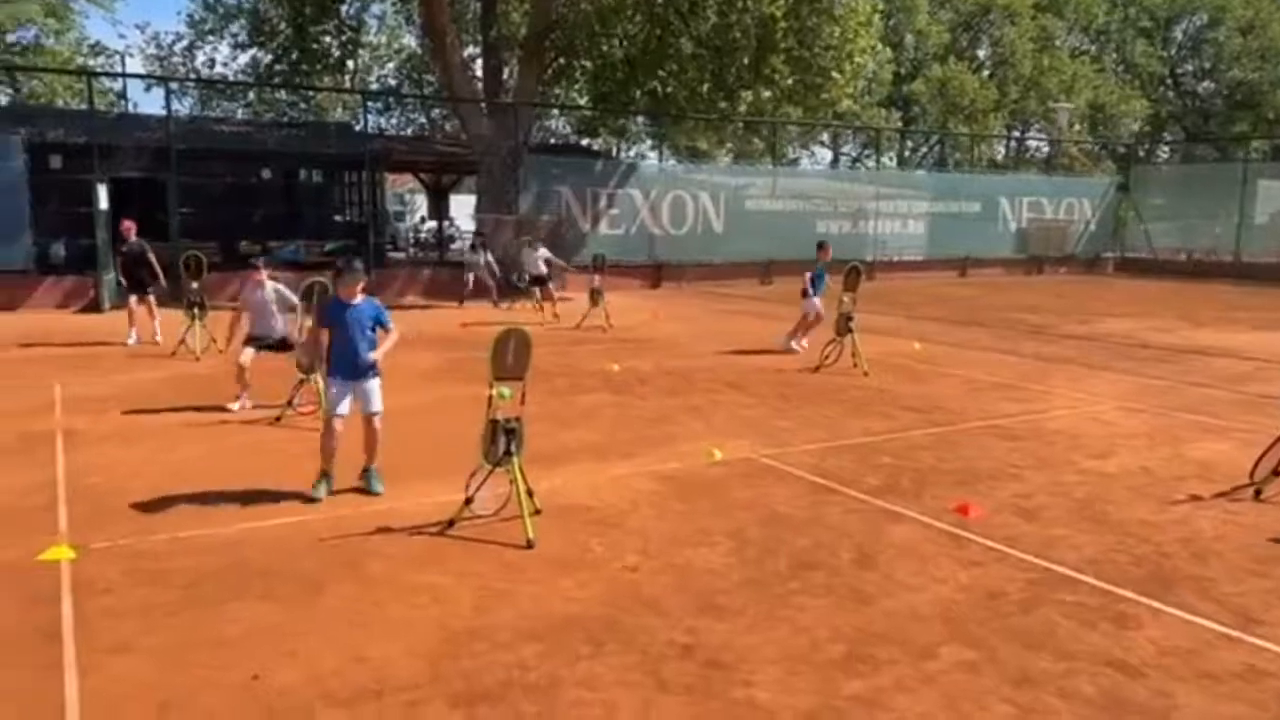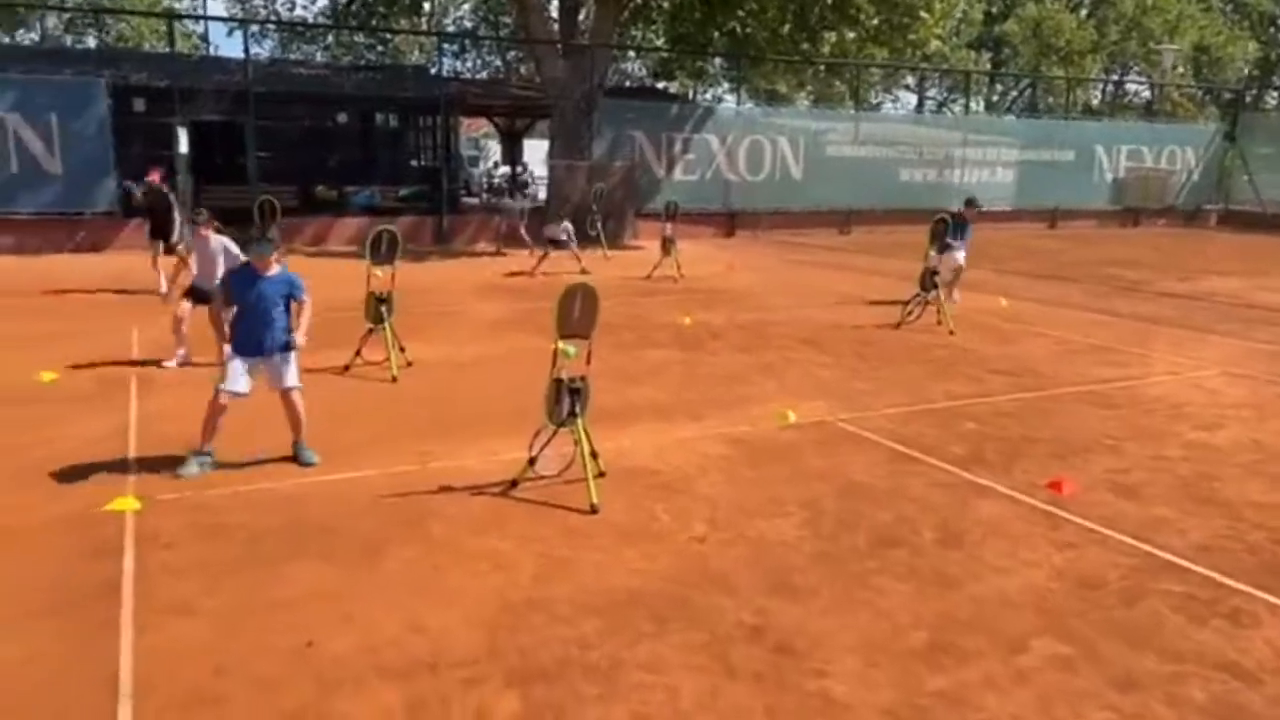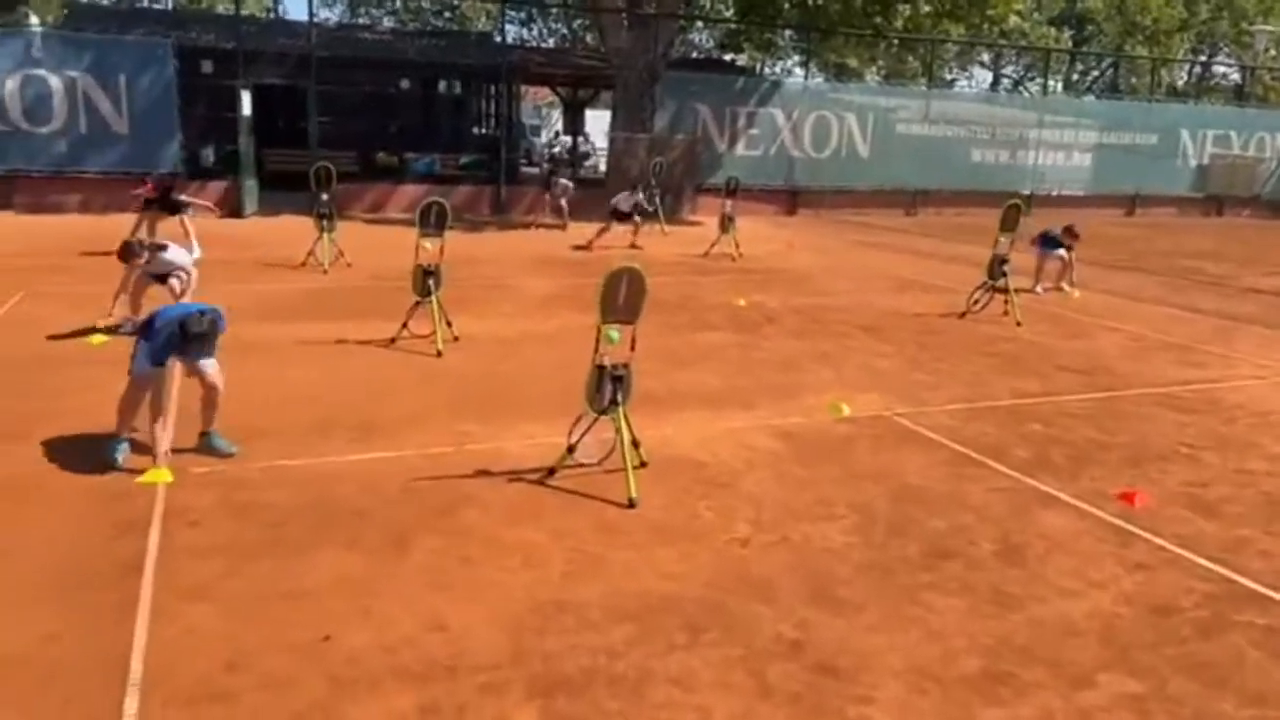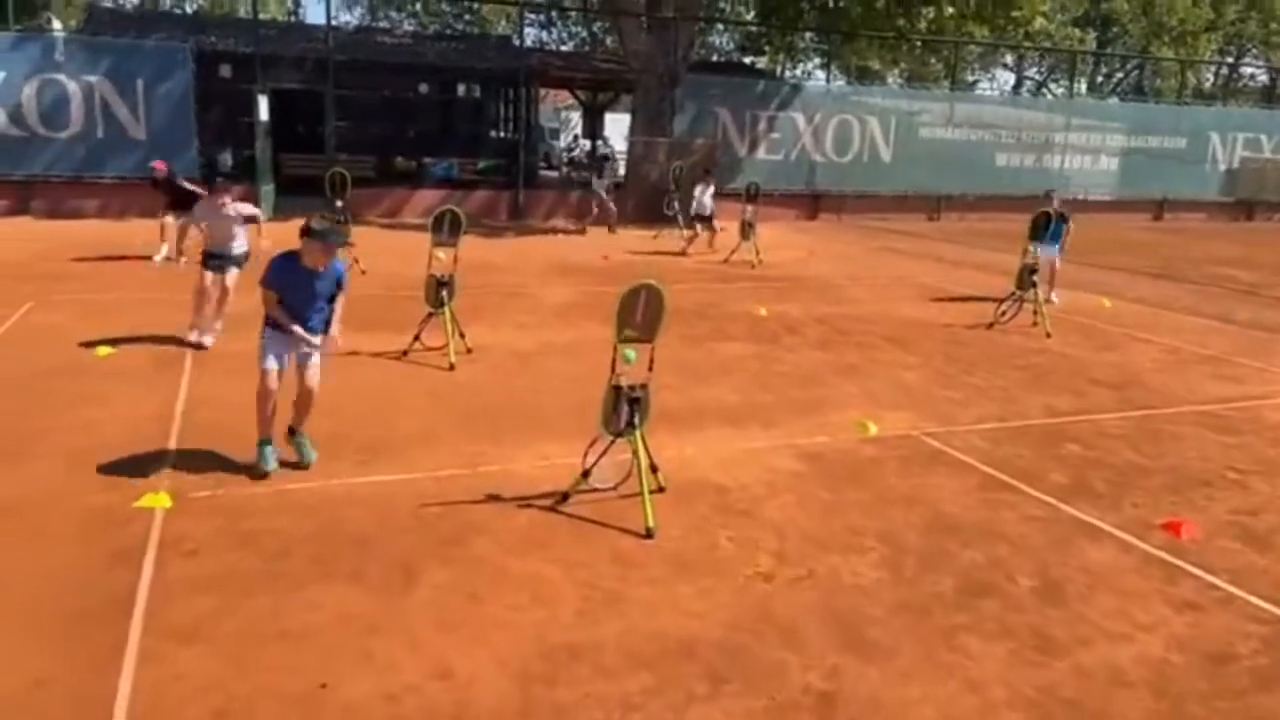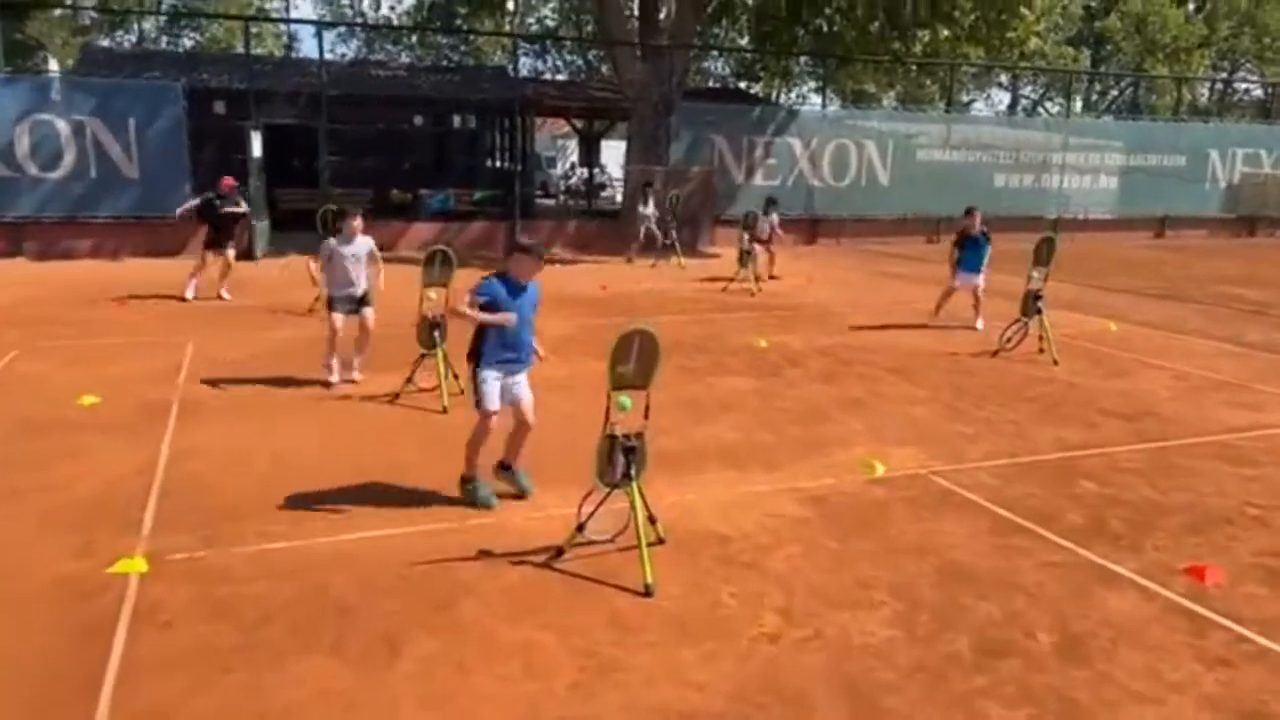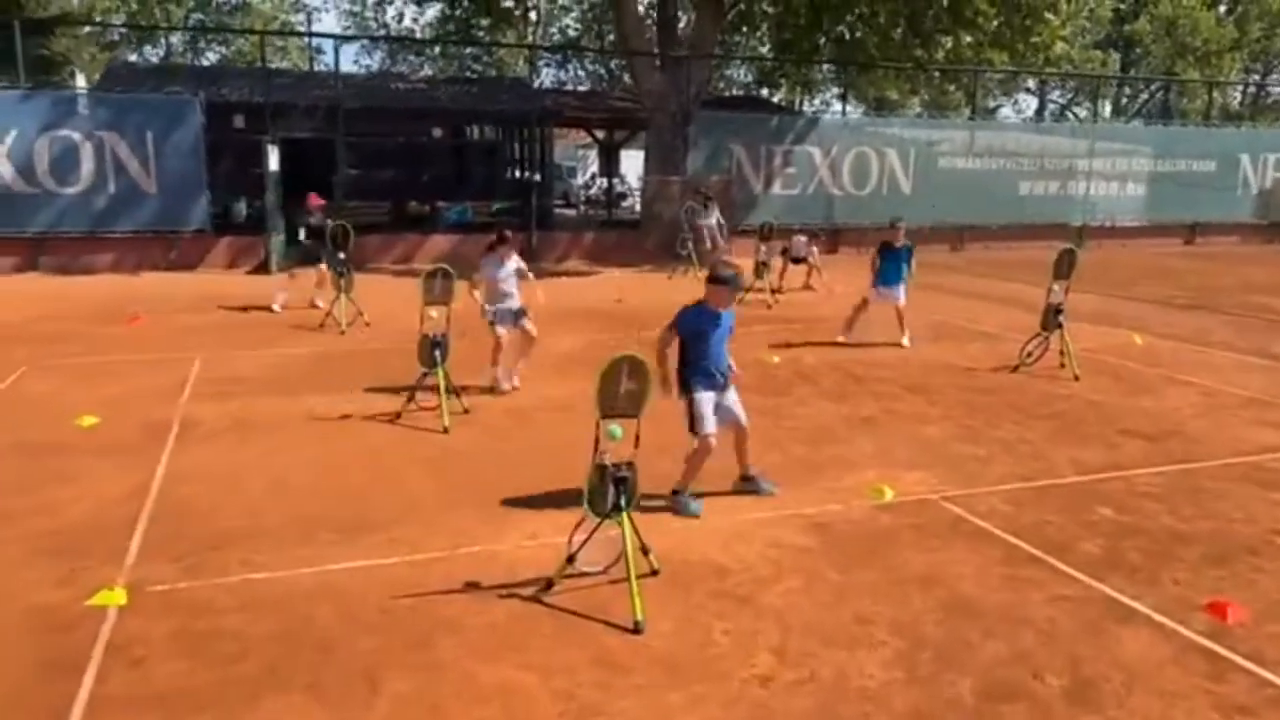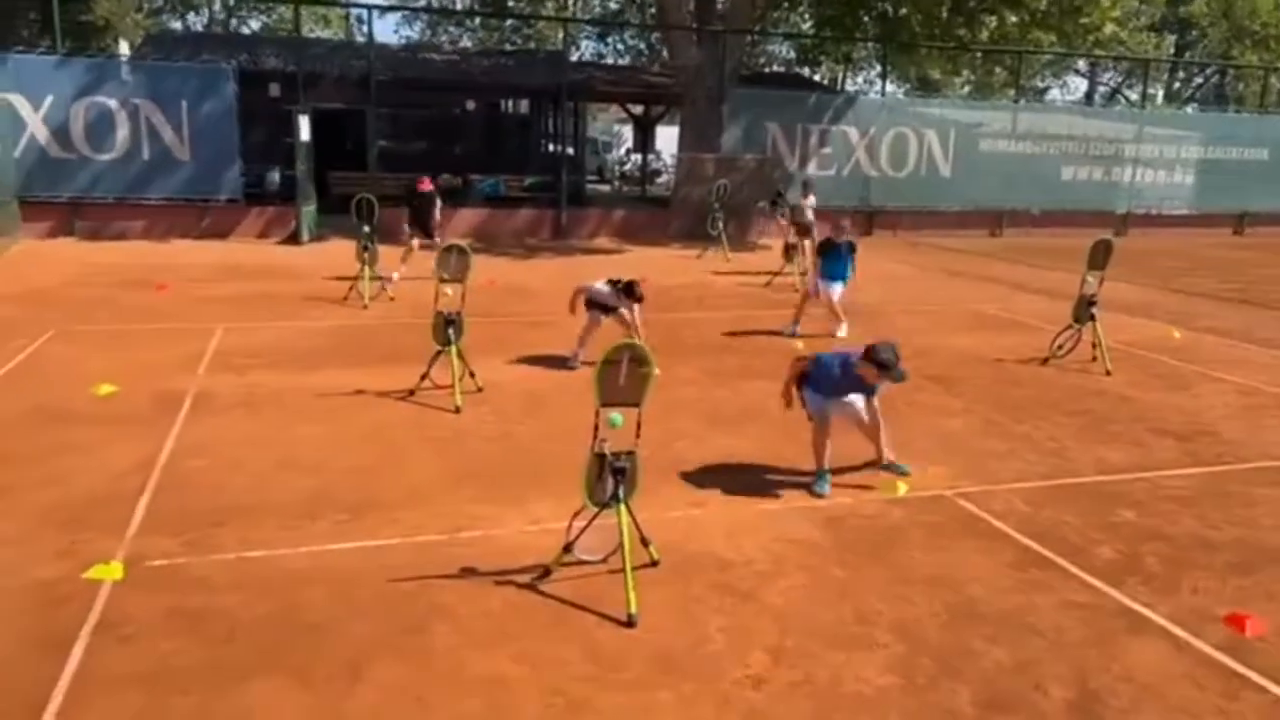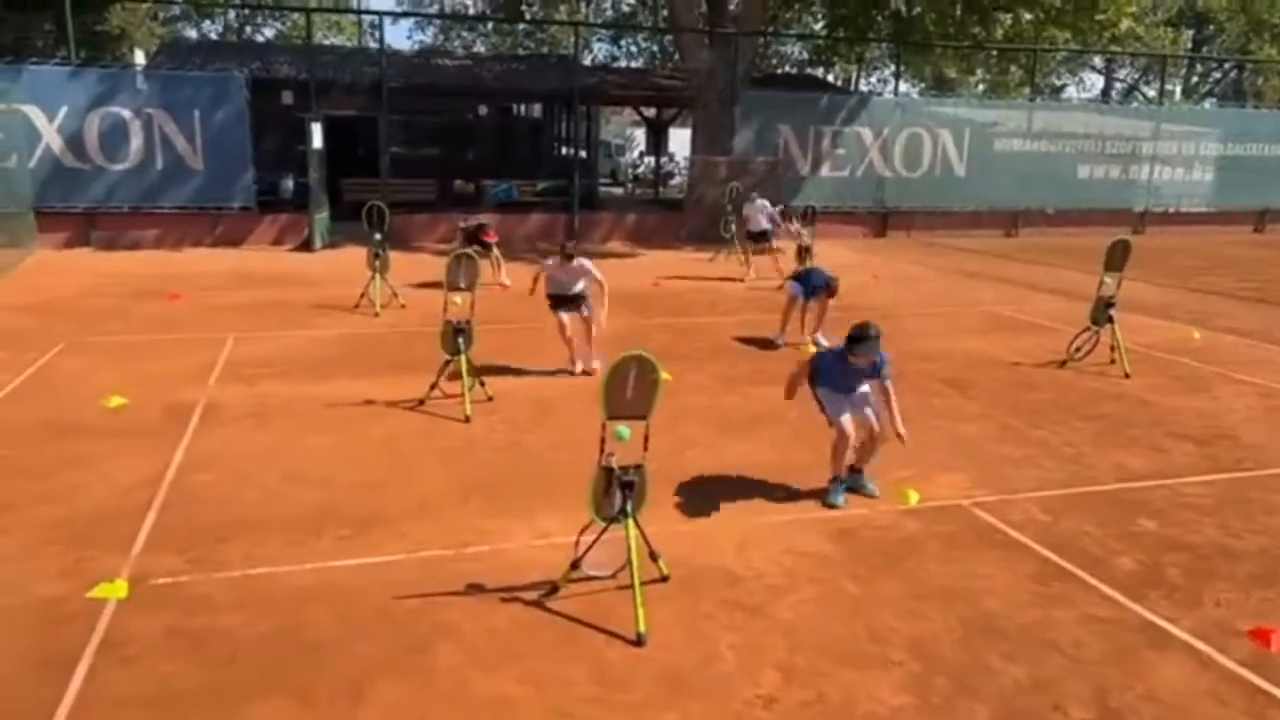
dt=0.5s
person 1, frame 1
left shoulder: (373, 307)
right shoulder: (329, 307)
left elbow: (392, 332)
right elbow: (316, 334)
left wrist: (379, 352)
right wrist: (312, 358)
left hip: (367, 375)
right hip: (338, 376)
left knee: (374, 425)
right knee: (334, 426)
left ankle: (369, 471)
right ankle: (325, 476)
person 1, frame 2
left shoulder: (288, 280)
right shoulder: (235, 276)
left elbow: (305, 304)
right elbow: (217, 306)
left wrist: (301, 332)
right wrist: (223, 339)
left hip: (279, 349)
right hip: (239, 350)
left knee: (293, 400)
right knee: (221, 401)
left ankle: (300, 445)
right ankle: (202, 453)
person 1, frame 3
left shoulder: (216, 323)
right shoulder: (161, 339)
right elbow: (159, 390)
right wrist: (159, 438)
right hip: (152, 338)
left knee: (214, 383)
right knee: (137, 387)
left ankle: (208, 435)
right ankle: (120, 440)
person 1, frame 4
left shoulder: (337, 271)
right shoulder: (281, 266)
right elbow: (269, 303)
left wrist: (334, 325)
right wrist: (297, 331)
left hip: (315, 333)
right hip: (280, 330)
left knee: (310, 386)
right knee: (269, 385)
left ankle: (297, 432)
right ankle: (266, 444)
person 1, frame 5
left shoulder: (531, 288)
right shoulder: (493, 285)
right elbow: (460, 310)
left wrist: (533, 344)
right wrist: (493, 319)
left hip: (517, 367)
right hip: (488, 365)
left knee: (527, 421)
right knee: (488, 424)
left ankle: (507, 466)
right ankle: (470, 480)
person 1, frame 6
left shoulder: (728, 314)
right shoulder: (690, 315)
right elbow: (663, 343)
left wrist: (730, 365)
right wrist: (664, 376)
left hip: (722, 384)
right hip: (698, 387)
left knee: (742, 429)
right knee: (708, 444)
left ankle: (747, 477)
right ankle: (680, 493)
person 1, frame 7
left shoulder: (872, 376)
right shoulder: (830, 365)
left elbow: (874, 409)
right elbow: (800, 362)
left wrist: (883, 449)
right wrist: (788, 385)
left hip: (842, 391)
right hip: (813, 387)
left knee: (866, 422)
right knee: (822, 424)
left ankle: (884, 459)
right ankle: (822, 473)
person 1, frame 8
left shoulder: (879, 360)
right shoulder: (830, 359)
left elbow: (886, 388)
right elbow: (803, 367)
left wrist: (896, 422)
right wrist: (792, 384)
left hip: (857, 389)
right hip: (828, 388)
left knee: (875, 433)
right knee: (847, 433)
left ankle: (856, 472)
right ankle: (836, 482)
